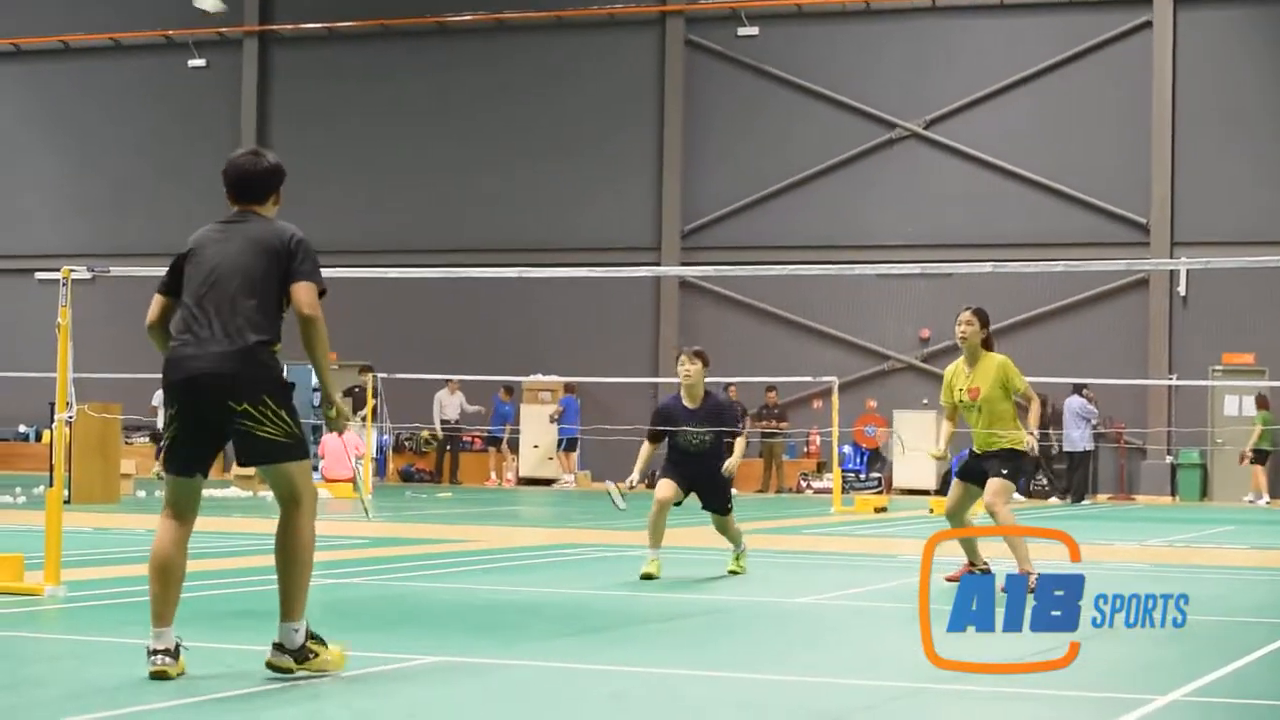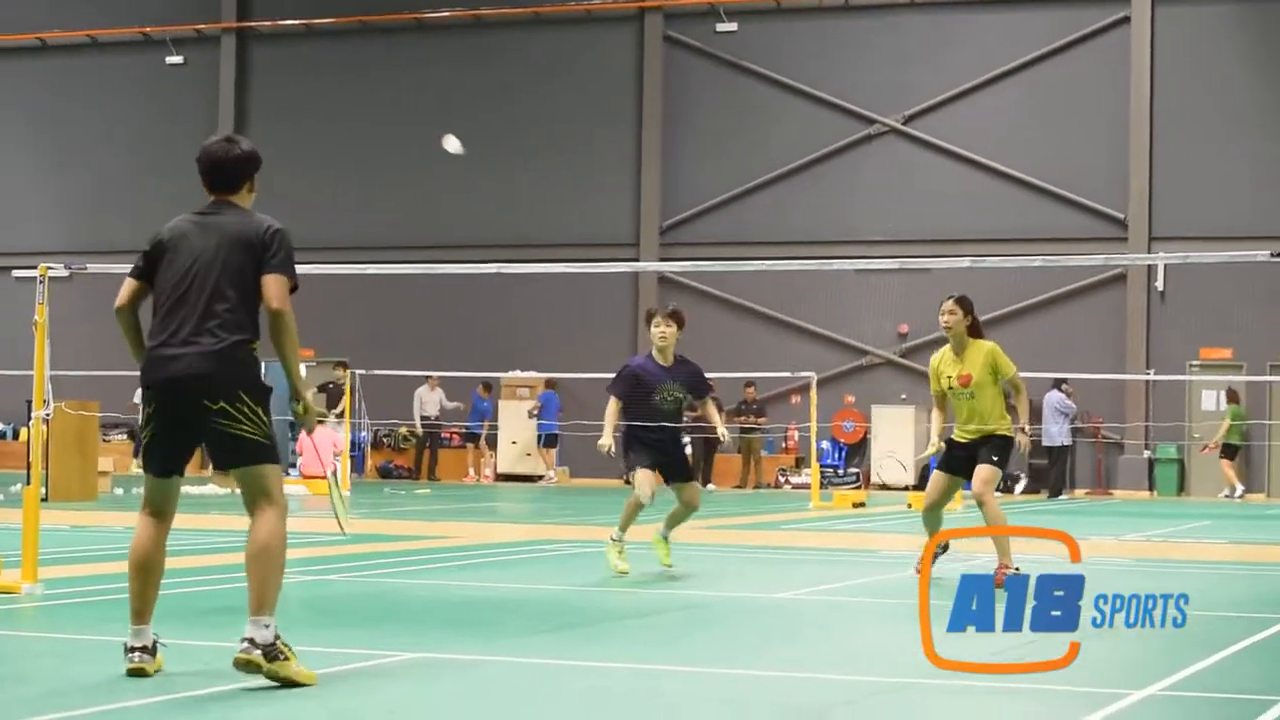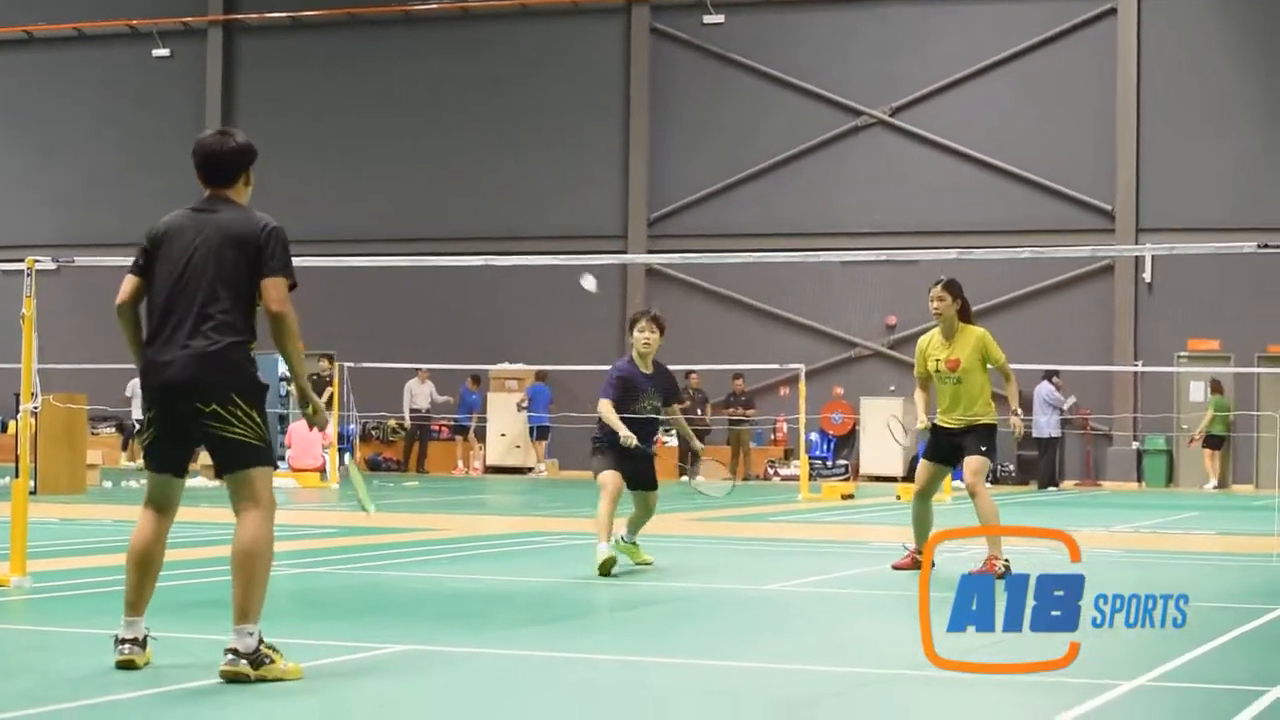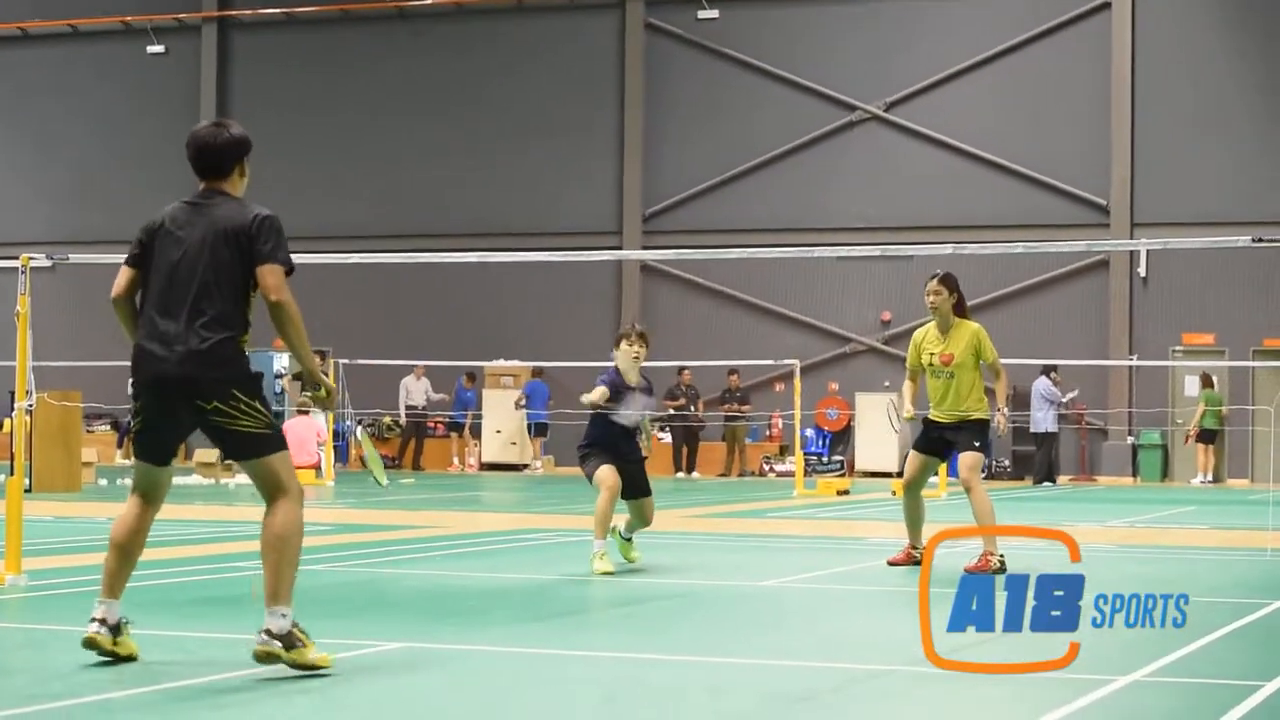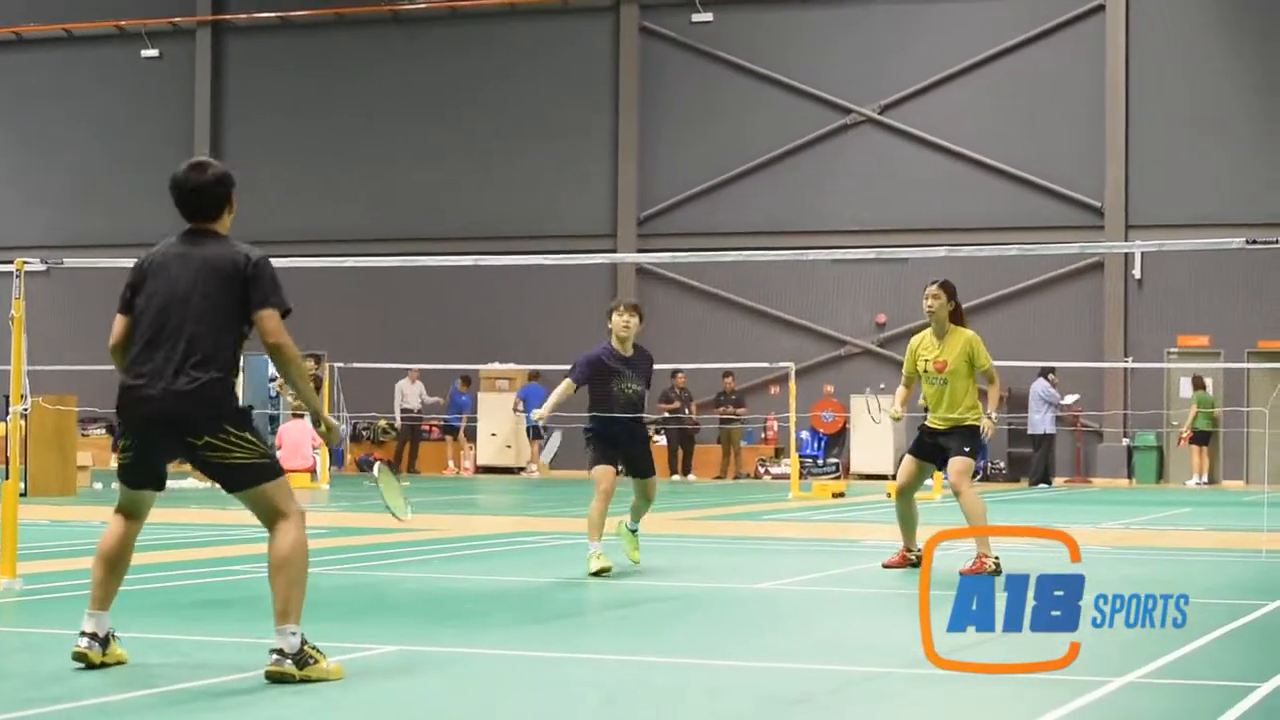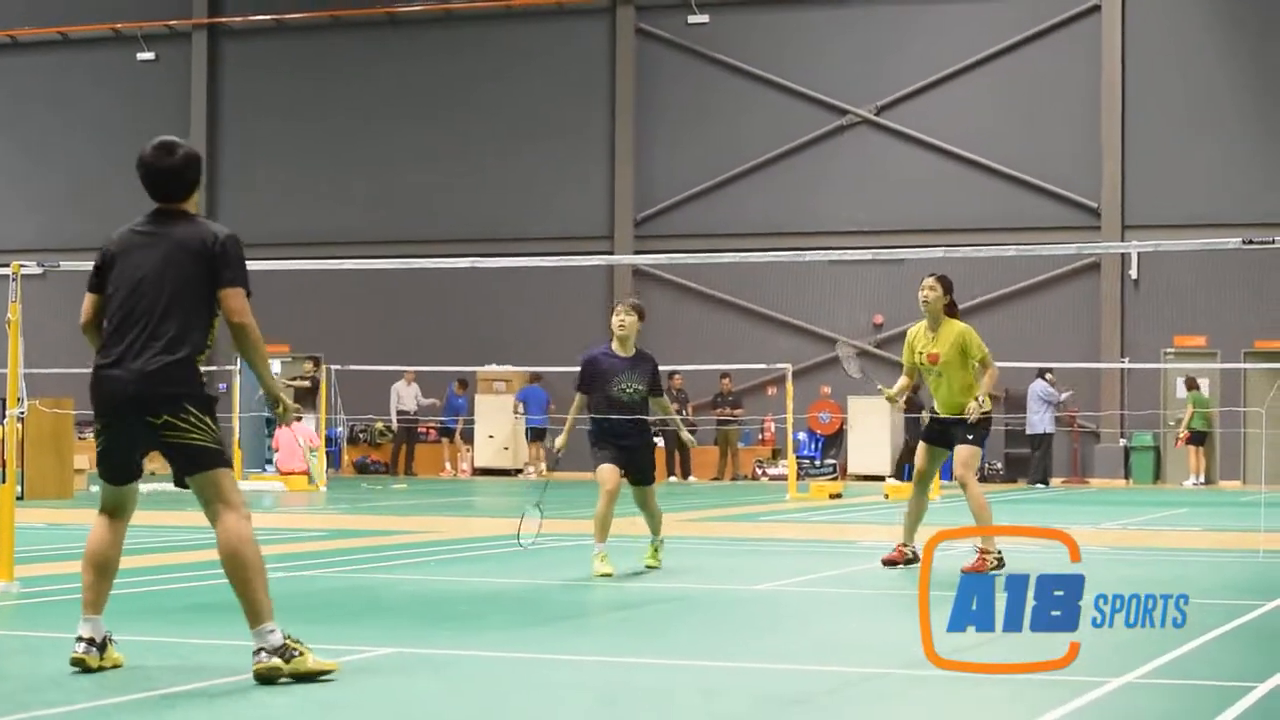
dt=0.2s
person 1, frame 1
left shoulder: (198, 241)
right shoulder: (289, 239)
left elbow: (155, 320)
right elbow: (307, 312)
right wrist: (330, 389)
left hip: (184, 377)
right hip: (248, 375)
left knee: (177, 512)
right knee: (299, 499)
left ankle: (162, 647)
right ankle: (291, 640)
person 1, frame 2
left shoulder: (170, 232)
right shoulder: (266, 232)
left elbow: (124, 306)
right elbow: (276, 308)
right wrist: (298, 387)
left hip: (163, 379)
right hip: (225, 378)
left knee: (155, 511)
right knee: (267, 504)
left ankle: (140, 644)
right ankle: (261, 642)
person 1, frame 3
left shoulder: (165, 227)
right shoulder: (262, 230)
left elbow: (124, 302)
right elbow: (277, 309)
right wrist: (306, 387)
left hip: (162, 378)
right hip: (222, 377)
left knee: (158, 505)
right knee: (255, 507)
left ankle: (130, 636)
right ankle: (243, 645)
person 1, frame 4
left shoulder: (162, 221)
right shoulder: (257, 222)
left elbow: (121, 295)
right elbow: (276, 297)
right wrist: (314, 372)
left hip: (155, 374)
right hip: (218, 372)
left knee: (145, 494)
right knee: (285, 492)
left ankle: (105, 621)
right ankle: (278, 629)
person 1, frame 5
left shoulder: (149, 262)
right shoulder: (247, 263)
left elbow: (117, 343)
right elbow: (276, 342)
right wrist: (316, 410)
left hip: (140, 408)
right hip: (207, 411)
left knee: (129, 511)
right knee: (285, 516)
left ankle: (93, 634)
right ankle: (288, 647)
person 1, frame 6
left shoulder: (119, 241)
right shoulder: (216, 240)
left elbow: (88, 320)
right elbow: (238, 319)
right wrist: (272, 387)
left hip: (110, 389)
right hip: (173, 391)
left knee: (113, 508)
right knee: (229, 509)
left ankle: (90, 637)
right ankle: (270, 644)
person 2, frame 1
left shoulder: (1001, 364)
right shoulder: (951, 372)
left elbow: (1033, 401)
right elbow: (949, 418)
left wrist: (1030, 434)
right wrist: (942, 445)
left hip: (1010, 449)
right hip: (979, 450)
left knee: (993, 504)
right knee: (952, 510)
left ankle: (1028, 573)
right ankle: (977, 563)
person 2, frame 2
left shoulder: (989, 351)
right shoulder: (937, 360)
left elbow: (1019, 389)
right elbow: (939, 406)
left wrist: (1023, 427)
right wrist: (934, 438)
left hip: (995, 436)
right hip: (960, 440)
left knee: (981, 492)
right knee: (930, 504)
left ankle: (1007, 567)
right ankle: (936, 544)
person 2, frame 3
left shoulder: (979, 337)
right shoulder: (925, 343)
left elbow: (1008, 375)
right elbow: (921, 387)
left wrist: (1015, 411)
right wrist: (921, 415)
left hip: (979, 424)
right hip: (944, 426)
left knee: (973, 483)
right knee: (921, 490)
left ankle: (997, 559)
right ankle: (919, 553)
person 2, frame 4
left shoulder: (974, 332)
right shoulder: (920, 336)
left elbow: (999, 373)
right elbow: (911, 378)
left wrist: (1001, 409)
right wrist: (908, 403)
left hip: (972, 420)
right hip: (937, 421)
left knee: (969, 479)
right knee: (910, 483)
left ankle: (992, 555)
right ankle: (915, 548)
person 2, frame 5
left shoulder: (968, 339)
right shoulder: (917, 343)
left elbow: (993, 381)
right elbow: (906, 385)
left wrist: (989, 415)
right wrist: (898, 407)
left hip: (966, 426)
right hip: (932, 427)
left knee: (958, 485)
right knee: (902, 488)
left ankle: (987, 557)
right ankle: (910, 551)
person 2, frame 6
left shoulder: (961, 331)
right shoulder: (914, 334)
left elbow: (990, 367)
right elbow: (908, 376)
left wrist: (979, 400)
right wrist: (896, 391)
left hip: (970, 416)
right hip: (942, 414)
left knee: (964, 475)
right knee: (920, 475)
left ankle: (990, 553)
right ankle: (907, 547)
person 3, frame 1
left shoulder: (720, 406)
right shoulder: (666, 408)
left elbow: (740, 437)
right elbow: (651, 443)
left wrist: (735, 459)
right wrist: (636, 473)
left hip: (712, 473)
right hip: (678, 468)
left knee: (724, 525)
right knee: (662, 499)
left ankle: (739, 552)
right ankle: (652, 559)
person 3, frame 2
left shoulder: (690, 370)
right shoulder: (636, 368)
left elbow: (705, 401)
right elbow: (614, 402)
left wrist: (719, 425)
right wrist: (607, 433)
left hip: (671, 444)
right hip: (638, 442)
left knee: (691, 501)
right knee: (644, 494)
left ankle: (663, 536)
right ankle: (617, 540)
person 3, frame 3
left shoulder: (665, 375)
right shoulder: (621, 372)
left elbow: (672, 410)
right elbow: (604, 406)
left wrist: (692, 439)
right wrist: (622, 430)
left hip: (641, 449)
right hip: (610, 444)
left knee: (647, 506)
right knee: (611, 489)
left ankle: (627, 540)
right ankle: (604, 551)
person 3, frame 4
left shoulder: (646, 386)
right shoulder: (611, 380)
right elbow: (598, 393)
left wrist: (646, 442)
right wrist: (593, 399)
left hip: (630, 455)
right hip: (596, 450)
left knee: (645, 516)
right knee: (611, 485)
left ankle: (622, 533)
right ankle: (599, 553)
person 3, frame 5
left shoulder: (645, 358)
right shoulder: (596, 358)
right elbow: (568, 385)
left wrist: (645, 420)
right wrist: (545, 409)
left hip: (636, 436)
right hip: (602, 436)
left knee: (648, 494)
right knee: (605, 486)
left ankle: (629, 528)
right ankle: (595, 553)
person 3, frame 6
left shoulder: (648, 362)
right shoulder: (594, 359)
left elbow: (659, 401)
right elbow: (582, 398)
left wrist: (682, 430)
right wrist: (565, 433)
left hip: (639, 442)
right hip: (605, 440)
left knee: (646, 502)
right knee: (609, 488)
left ankle: (656, 542)
right ankle: (599, 555)
